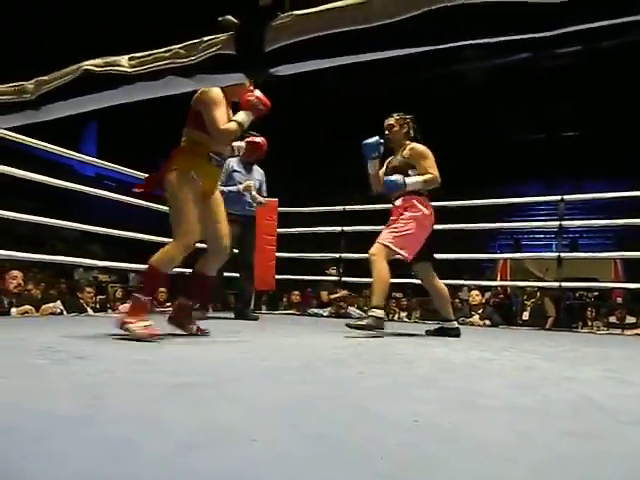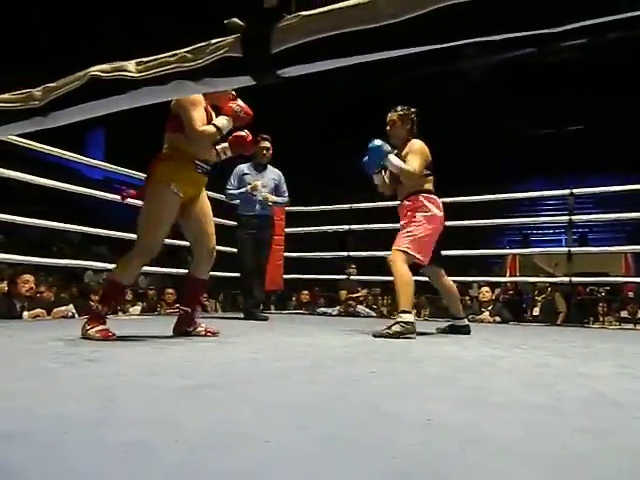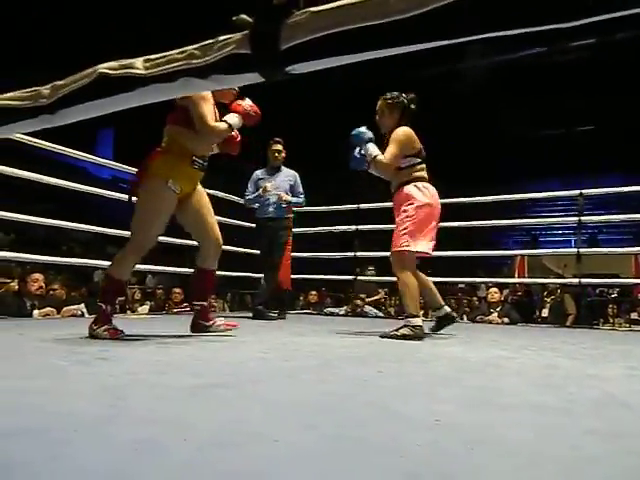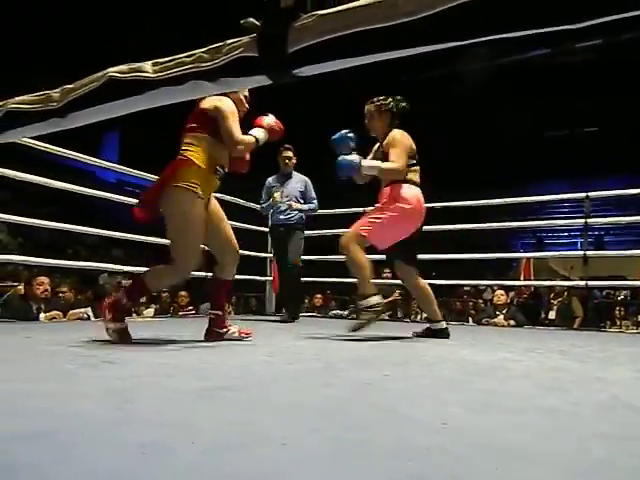
dt=0.2s
person 1, frame 1
left shoulder: (225, 101)
right shoulder: (212, 93)
right elbow: (222, 134)
right wrist: (247, 113)
left hip: (206, 178)
right hip: (187, 171)
left knee: (221, 247)
right knee: (184, 241)
left ankle: (182, 311)
right ankle: (136, 309)
person 1, frame 2
left shoulder: (209, 110)
right shoulder: (193, 98)
right elbow: (198, 137)
left wrist: (229, 149)
right wrist: (228, 120)
left hip: (194, 186)
right hip: (170, 179)
left knee: (206, 251)
right knee: (146, 250)
left ankle: (186, 320)
right ankle: (95, 319)
person 1, frame 3
left shoulder: (205, 100)
right shoulder: (199, 92)
right elbow: (210, 131)
left wrist: (218, 146)
right wrist: (237, 116)
left hip: (187, 182)
right hip: (166, 175)
left knee: (213, 243)
right knee: (139, 245)
left ankle: (202, 316)
right ankle: (102, 319)
person 1, frame 4
left shoulder: (206, 115)
right shoulder: (221, 103)
right elbow: (239, 145)
left wrist: (229, 163)
right wrist: (261, 130)
left hip: (199, 189)
right hip: (186, 183)
left knee: (230, 253)
right knee: (186, 263)
left ankle: (217, 324)
right ankle: (116, 307)
person 2, frame 1
left shoulder: (415, 149)
right shoulder: (393, 157)
left elbow: (434, 178)
right elbow: (377, 187)
left wrist: (405, 182)
right wrist: (372, 160)
left hip: (414, 210)
right hip: (405, 213)
left knee: (377, 253)
right knee: (426, 273)
left ankle: (376, 314)
right ankle: (450, 323)
person 2, frame 2
left shoulder: (416, 146)
right shoulder: (398, 151)
left elbow: (411, 177)
right elbow: (387, 190)
left wrist: (389, 157)
right wrist: (375, 171)
left hip: (424, 209)
right hip: (414, 212)
left knee: (397, 258)
right knee: (434, 272)
left ankle: (405, 321)
right ankle: (460, 321)
person 2, frame 3
left shoulder: (402, 133)
right shoulder: (394, 137)
left elbow: (388, 167)
right elbow: (390, 174)
left wrist: (368, 146)
right wrist: (366, 163)
left hip: (417, 198)
right hip: (411, 202)
left knee: (401, 260)
right knee: (406, 264)
left ankle: (414, 323)
right ankle: (443, 311)
person 2, frame 4
left shoulder: (396, 136)
right shoulder: (380, 145)
left elbow: (397, 169)
right elbow: (361, 177)
left wrist: (359, 163)
right wrist: (348, 153)
left hip: (403, 200)
right hip: (402, 205)
left knee: (350, 240)
right knee: (405, 271)
left ankle: (370, 301)
right ankle: (438, 324)
person 3, frame 1
left shoulder: (260, 173)
right shoulder: (230, 165)
left elbow: (264, 198)
right elbow: (217, 189)
left wrist: (260, 200)
right wrist: (239, 189)
left hip: (249, 220)
right hip: (230, 218)
left knee: (247, 263)
left ankle: (242, 307)
person 3, frame 2
left shoulder: (276, 174)
right shoulder: (241, 170)
left elbow: (285, 199)
right elbow: (229, 194)
left wrist: (274, 199)
right wrist: (248, 190)
left hip: (266, 222)
right hip: (245, 221)
left knee: (260, 265)
right knee: (246, 265)
left ankle: (253, 306)
right ankle: (250, 305)
person 3, frame 3
left shoulder: (292, 175)
right shoulder: (257, 175)
left elbow: (301, 200)
right elbow: (248, 200)
left wrist: (288, 199)
right wrist: (261, 193)
left hip: (282, 223)
right hip: (263, 223)
left knee: (275, 265)
right knee: (268, 265)
left ankle: (261, 306)
right ankle: (279, 305)
person 3, frame 4
left shoulder: (303, 181)
right shoulder: (270, 182)
left elbow: (314, 205)
right elbow: (263, 209)
left wrist: (299, 207)
right wrist: (271, 203)
left hip: (295, 228)
right hip: (276, 229)
left knee: (294, 263)
right knee: (282, 269)
left ankle: (293, 307)
right ankle: (290, 309)
